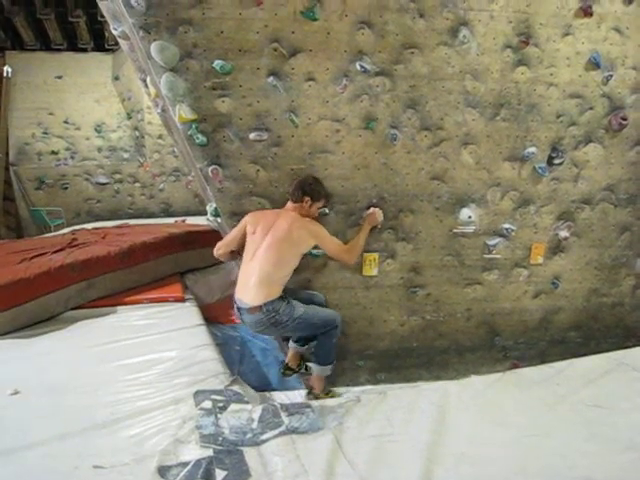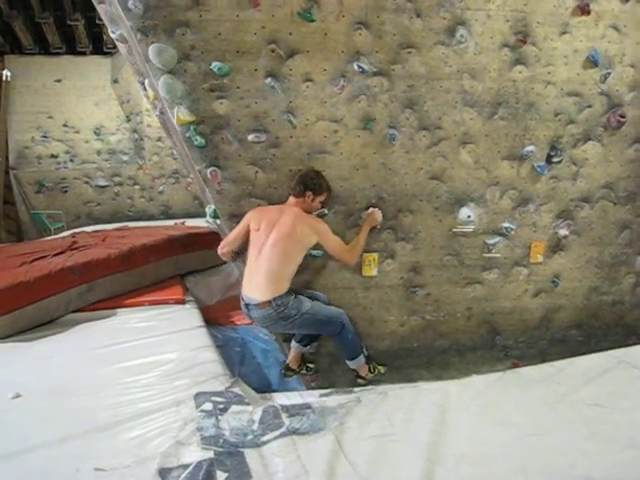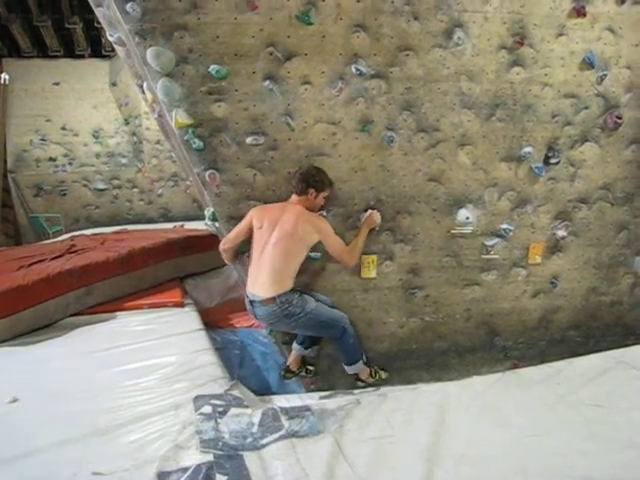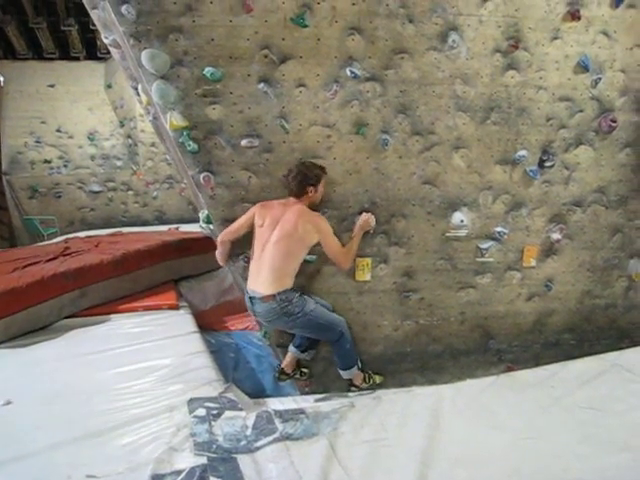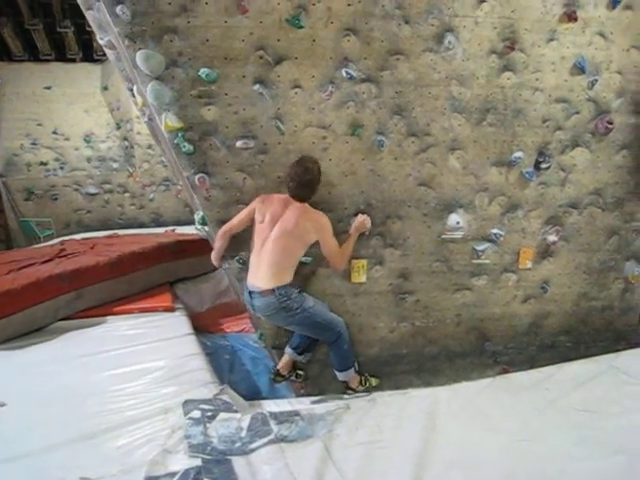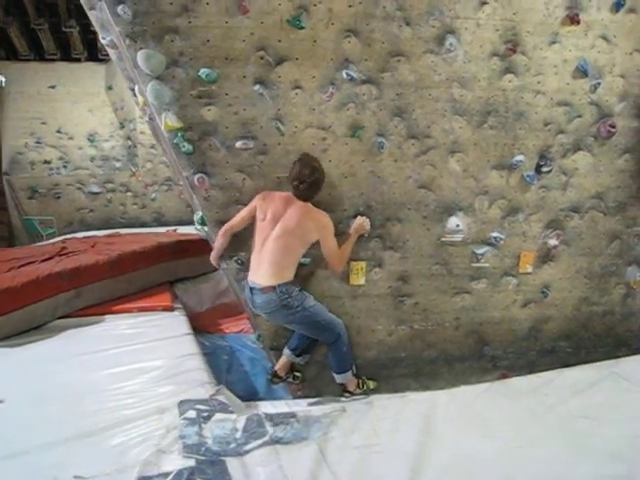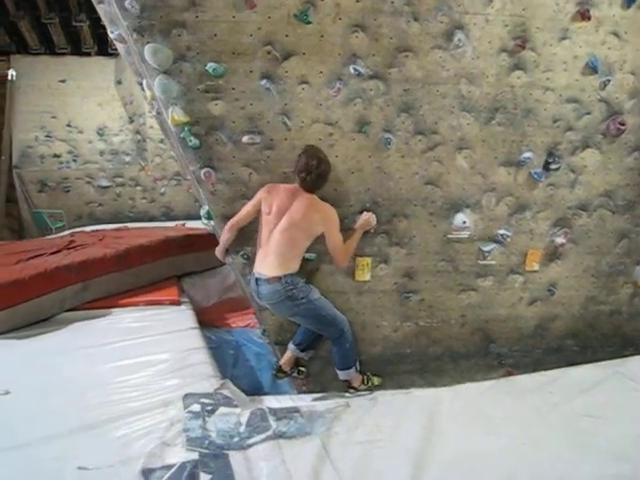
dt=0.3s
person 1, frame 1
left shoulder: (254, 217)
right shoulder: (308, 228)
left elbow: (220, 251)
right elbow: (349, 256)
right wrist: (368, 224)
left hip: (241, 307)
right hip: (264, 314)
left knee: (316, 302)
right knee: (332, 321)
left ankle: (292, 361)
right ankle: (317, 387)
person 1, frame 2
left shoulder: (257, 214)
right shoulder: (312, 224)
left elbow: (223, 250)
right elbow: (350, 257)
left wrist: (237, 259)
right wrist: (367, 225)
left hip: (248, 305)
right hip: (272, 310)
left knee: (320, 303)
right knee: (339, 320)
left ankle: (293, 361)
right ankle: (362, 370)
person 1, frame 3
left shoulder: (259, 211)
right shoulder: (314, 222)
left elbow: (225, 246)
right elbow: (349, 259)
left wrist: (231, 261)
right wrist: (366, 227)
left hip: (252, 303)
right hip: (276, 307)
left knee: (323, 307)
right knee: (340, 324)
left ankle: (294, 363)
right ankle: (363, 373)
person 1, frame 4
left shoulder: (263, 208)
right shoulder: (315, 222)
left elbow: (224, 238)
right elbow: (344, 262)
left wrist: (222, 258)
right wrist: (359, 231)
left hip: (253, 300)
right hip: (276, 304)
left knee: (322, 312)
right knee: (338, 328)
left ankle: (288, 365)
right ankle: (357, 378)
person 1, frame 5
left shoulder: (264, 202)
right shoulder: (316, 220)
left elbow: (224, 232)
right elbow: (338, 264)
left wrist: (216, 257)
right wrist: (355, 231)
left hip: (251, 295)
right hip: (275, 298)
left knee: (318, 315)
right knee: (336, 328)
left ankle: (285, 367)
right ankle: (353, 381)
person 1, frame 6
left shoulder: (265, 199)
right shoulder: (319, 220)
left elbow: (226, 231)
right elbow: (337, 265)
left wrist: (215, 255)
right wrist: (354, 233)
left hip: (252, 293)
right hip: (277, 296)
left knee: (316, 317)
right knee: (335, 330)
left ankle: (282, 368)
right ankle: (351, 384)
person 1, frame 7
left shoulder: (270, 191)
right shoulder: (325, 212)
left elbow: (232, 226)
right elbow: (341, 260)
left wrist: (221, 248)
right wrist: (360, 228)
left hip: (258, 284)
right hip: (283, 287)
left knee: (321, 313)
right knee: (339, 326)
left ankle: (287, 362)
right ankle: (354, 380)
